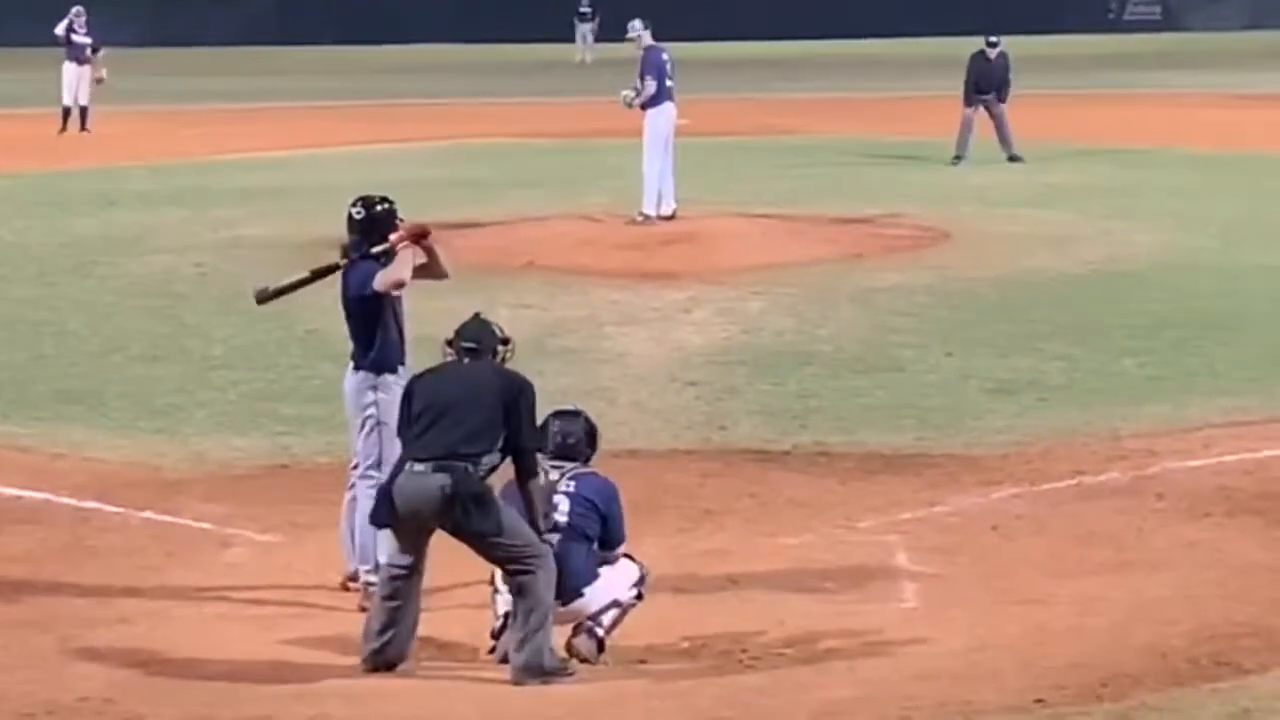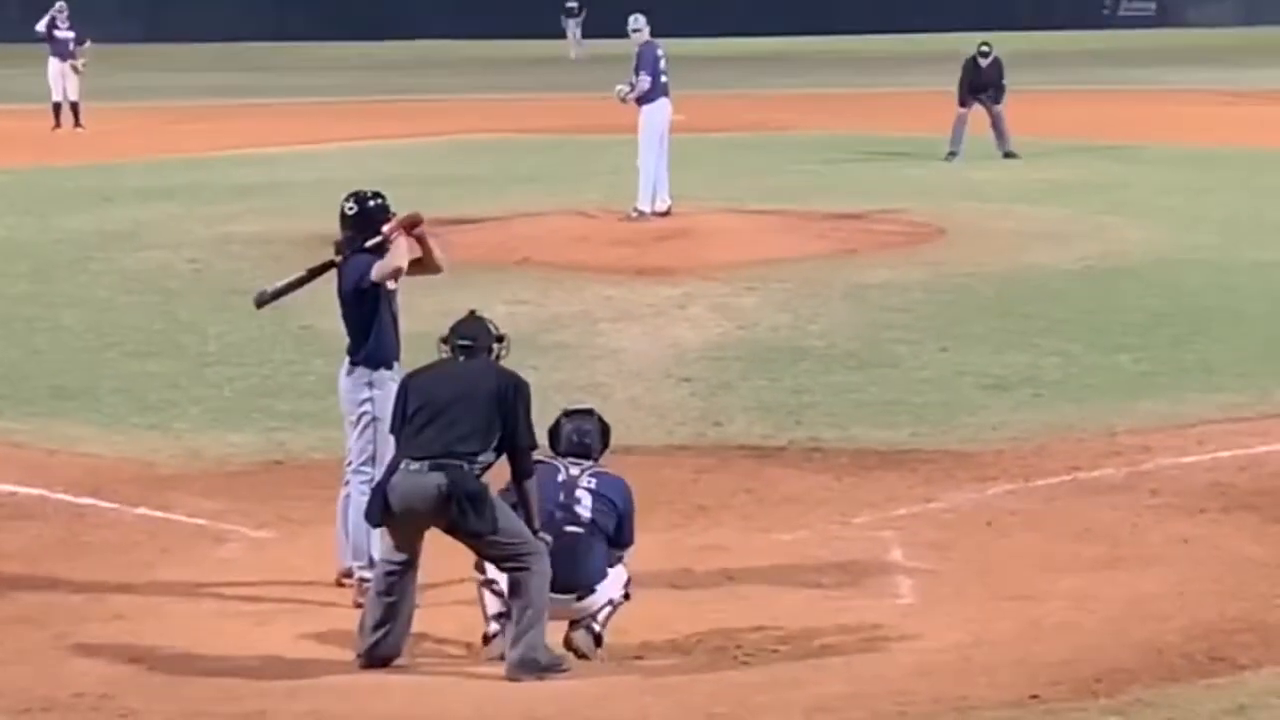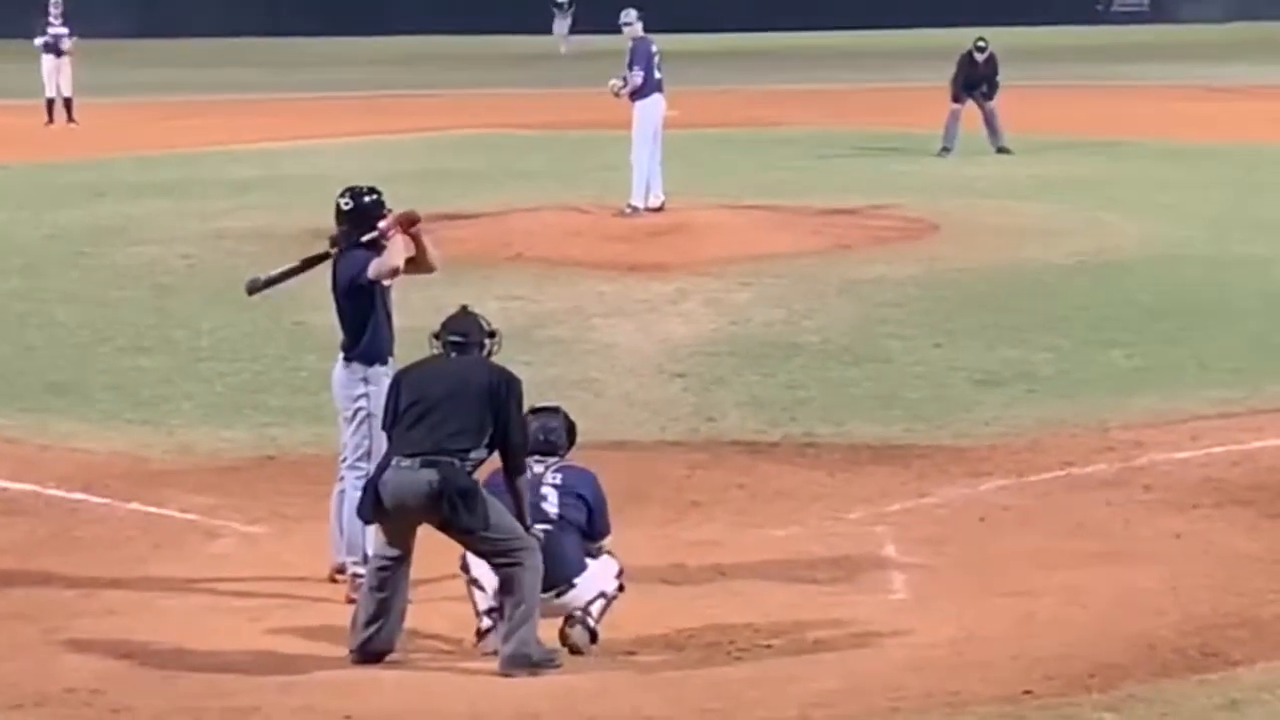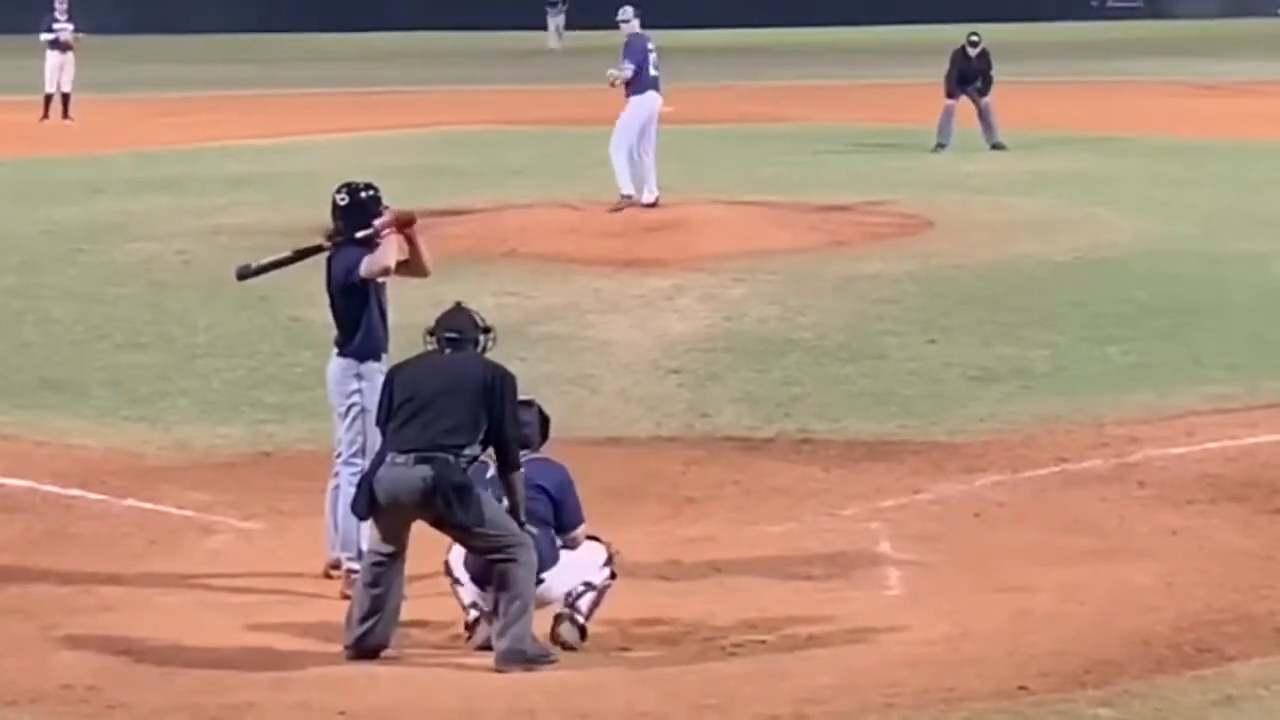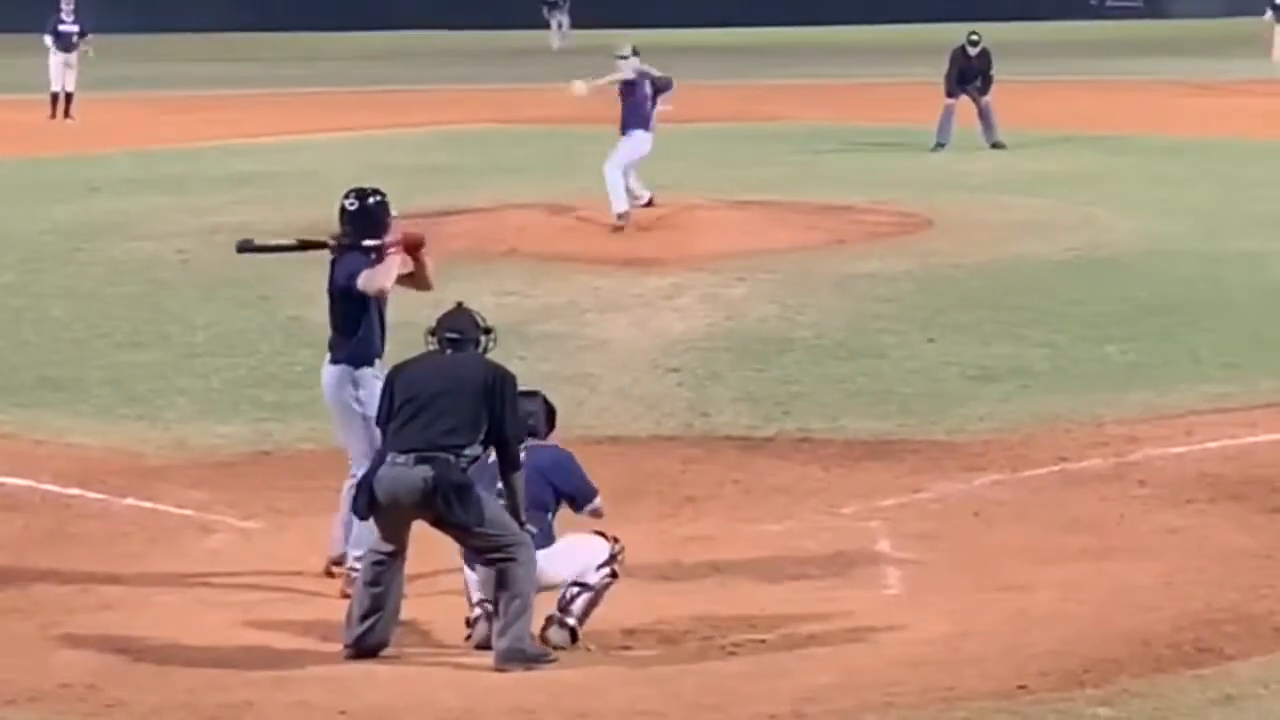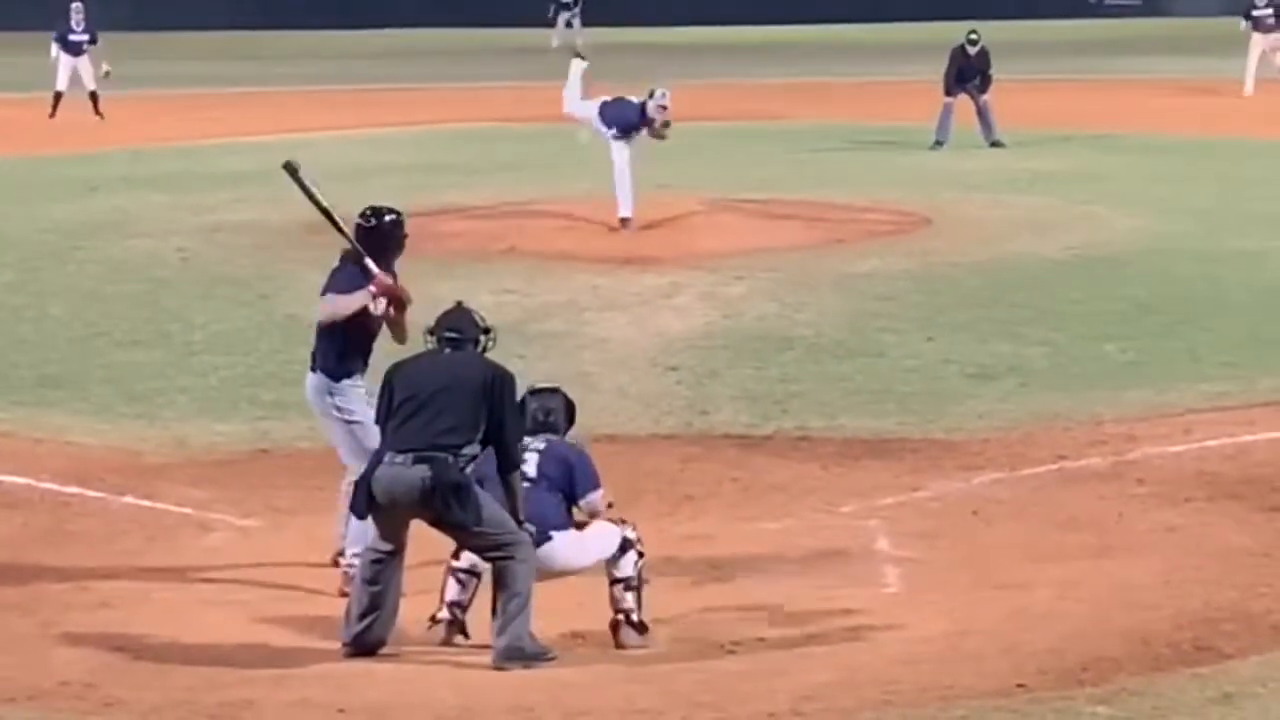
dt=0.5s
person 1, frame 1
left shoulder: (381, 263)
right shoulder: (361, 271)
left elbow: (439, 273)
right elbow: (397, 280)
left wrist: (423, 244)
right wrist: (406, 249)
left hip: (379, 378)
right hip: (375, 382)
left knee: (365, 475)
right knee: (381, 480)
left ankle: (357, 567)
right ankle: (373, 582)
person 1, frame 2
left shoulder: (375, 260)
right shoulder: (357, 265)
left elbow: (434, 266)
right elbow: (395, 267)
left wrist: (418, 235)
right wrist: (399, 238)
left hip: (375, 374)
right hip: (369, 378)
left knee: (359, 471)
right knee: (373, 476)
left ankle: (351, 563)
right ankle: (367, 579)
person 1, frame 3
left shoulder: (369, 256)
right shoulder: (353, 260)
left elbow: (428, 266)
right elbow: (393, 266)
left wrist: (413, 234)
right wrist: (397, 237)
left hip: (366, 370)
right hip: (363, 374)
left knee: (353, 468)
right knee: (366, 472)
left ankle: (344, 558)
right ankle: (360, 574)
person 1, frame 4
left shoulder: (364, 252)
right shoulder: (348, 257)
left elbow: (422, 268)
right elbow: (383, 266)
left wrist: (409, 235)
right wrist: (390, 238)
left hip: (359, 367)
right hip: (359, 370)
left knee: (348, 463)
right knee: (363, 468)
left ankle: (340, 554)
right ankle: (355, 570)
person 1, frame 5
left shoulder: (369, 258)
right shoulder: (351, 262)
left elbow: (424, 284)
right elbow: (377, 285)
left wrist: (415, 252)
right wrist: (396, 255)
left hip: (354, 372)
right hip: (354, 375)
left knee: (365, 466)
left ankle: (341, 552)
right ankle: (357, 571)
person 1, frame 6
left shoulder: (383, 276)
right shoulder: (350, 274)
left elbow: (400, 337)
right elbow: (326, 314)
left wrist: (398, 309)
right wrist: (372, 294)
left hip: (350, 382)
right hip: (334, 385)
left knee: (364, 464)
left ankle: (346, 547)
right ankle: (355, 571)
person 2, frame 1
left shoulder: (422, 381)
right shoulder: (513, 384)
right elbow: (525, 465)
left wrist: (419, 497)
right wrist: (538, 526)
left hip: (406, 484)
right hip: (457, 486)
left knee: (403, 560)
right knee: (534, 560)
left ankle: (381, 652)
right ankle: (533, 661)
person 2, frame 2
left shoulder: (416, 379)
right shoulder: (508, 382)
right elbow: (521, 464)
left wrist: (414, 495)
right wrist: (534, 526)
left hip: (402, 481)
right hip: (453, 484)
left knee: (397, 557)
right knee: (531, 557)
left ankle: (376, 648)
right ankle: (528, 657)
person 2, frame 3
left shoulder: (408, 375)
right shoulder: (500, 379)
right elbow: (513, 460)
left wrist: (405, 500)
right wrist: (526, 522)
left hip: (394, 478)
right hip: (445, 481)
left knee: (390, 552)
right knee: (522, 553)
left ankle: (369, 644)
right ankle: (521, 652)
person 2, frame 4
left shoulder: (400, 371)
right shoulder: (494, 375)
right elbow: (507, 455)
left wrist: (400, 486)
right wrist: (519, 516)
left hip: (388, 475)
right hip: (439, 477)
left knee: (383, 550)
right knee: (516, 549)
left ankle: (363, 640)
right ankle: (515, 648)
person 2, frame 5
left shoulder: (402, 371)
right shoulder: (494, 375)
right elbow: (509, 455)
right wrist: (520, 517)
left hip: (388, 475)
right hip: (440, 477)
left knee: (386, 548)
right knee: (516, 548)
left ankle: (363, 639)
right ankle: (515, 647)
person 2, frame 6
left shoulder: (401, 370)
right shoulder: (494, 375)
right elbow: (507, 454)
left wrist: (398, 479)
right wrist: (519, 517)
left hip: (386, 474)
right hip: (437, 476)
left knee: (384, 546)
right knee: (515, 546)
left ankle: (361, 637)
right ankle: (514, 646)
person 3, frame 1
left shoulder: (516, 484)
right shoulder: (600, 486)
right elbow: (614, 554)
right hip: (576, 598)
left knee: (503, 572)
right knee: (633, 573)
left ankle: (509, 628)
right ankle: (590, 633)
person 3, frame 2
left shoulder: (533, 473)
right shoulder: (616, 486)
right elbow: (618, 554)
right hip: (583, 598)
left knee: (489, 559)
right knee: (619, 576)
left ankle: (499, 632)
right ankle: (587, 629)
person 3, frame 3
left shoulder: (500, 477)
right shoulder: (584, 479)
right elbow: (598, 547)
right hip: (565, 592)
left knee: (473, 557)
right knee: (610, 568)
left ankle: (492, 627)
right ankle: (582, 623)
person 3, frame 4
left shoulder: (475, 471)
right shoulder: (552, 471)
right elbow: (575, 539)
left hip: (484, 587)
right hip: (540, 584)
left knee: (456, 556)
right knee: (600, 555)
left ankle: (480, 619)
right ankle: (572, 621)
person 3, frame 5
left shoulder: (482, 460)
right shoulder: (556, 457)
right elbow: (596, 510)
right wrist: (566, 495)
left hip: (483, 573)
right hip: (533, 564)
right knee: (608, 551)
left ankle: (483, 617)
right ankle: (564, 624)
person 3, frame 6
right shoulder: (572, 451)
right elbow: (594, 509)
right wrist: (603, 501)
right hip: (550, 550)
right knee: (625, 538)
left ankle: (446, 621)
right ankle: (628, 626)
person 4, frame 1
left shoulder: (649, 55)
right shoulder: (662, 52)
left elbow: (651, 88)
left wrist: (636, 101)
right wrist: (636, 91)
left hip: (656, 111)
right hip: (667, 108)
left knee: (651, 164)
right knee: (665, 162)
left ankle: (649, 212)
right ankle: (667, 208)
person 4, frame 2
left shoulder: (645, 51)
right shoulder: (657, 48)
left elbow: (645, 84)
left wrist: (630, 96)
right wrist: (631, 87)
left hip: (651, 107)
right hip: (662, 104)
left knee: (647, 159)
right knee: (659, 158)
left ankle: (643, 207)
right ankle: (662, 204)
person 4, frame 3
left shoulder: (638, 46)
right shoulder: (650, 44)
left elbow: (638, 79)
left wrist: (623, 91)
right wrist: (623, 81)
left hip: (645, 103)
right hip: (656, 100)
left knee: (640, 155)
right knee: (653, 154)
left ankle: (637, 204)
right ankle: (656, 199)
person 4, frame 4
left shoulder: (632, 42)
right shoulder: (648, 42)
left elbow: (626, 73)
left wrist: (615, 79)
right wrist: (618, 75)
left hip: (640, 99)
right hip: (654, 98)
left knee: (617, 147)
right knee: (645, 150)
left ankle: (627, 193)
right ankle: (650, 195)
person 4, frame 5
left shoulder: (636, 79)
right shoulder: (648, 77)
left elbow: (625, 75)
right elbow: (668, 83)
left wrist: (591, 84)
left hip: (636, 137)
right hip: (632, 137)
left knee: (612, 167)
right knee: (624, 171)
left ankle: (622, 213)
right ankle: (644, 198)
person 4, frame 6
left shoulder: (658, 113)
right shoulder: (633, 115)
right hip: (600, 112)
left knee: (622, 169)
right knee: (570, 107)
left ankle: (625, 215)
right ankle: (579, 64)
